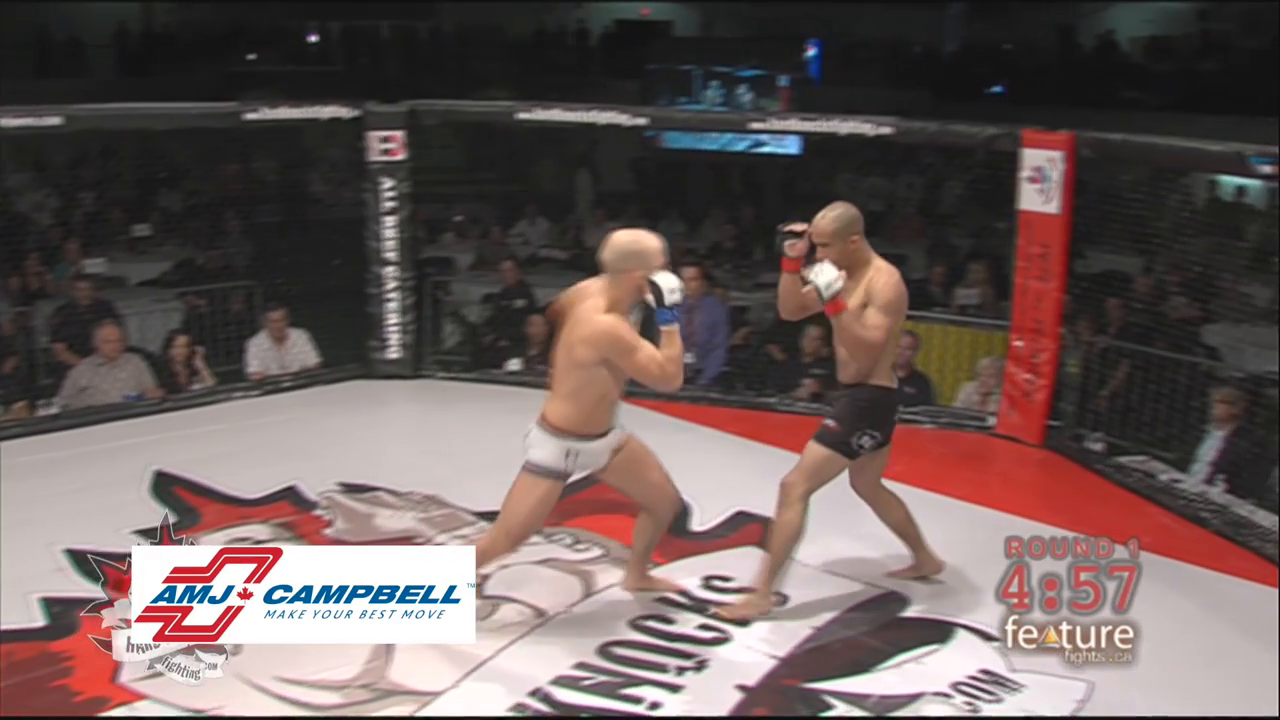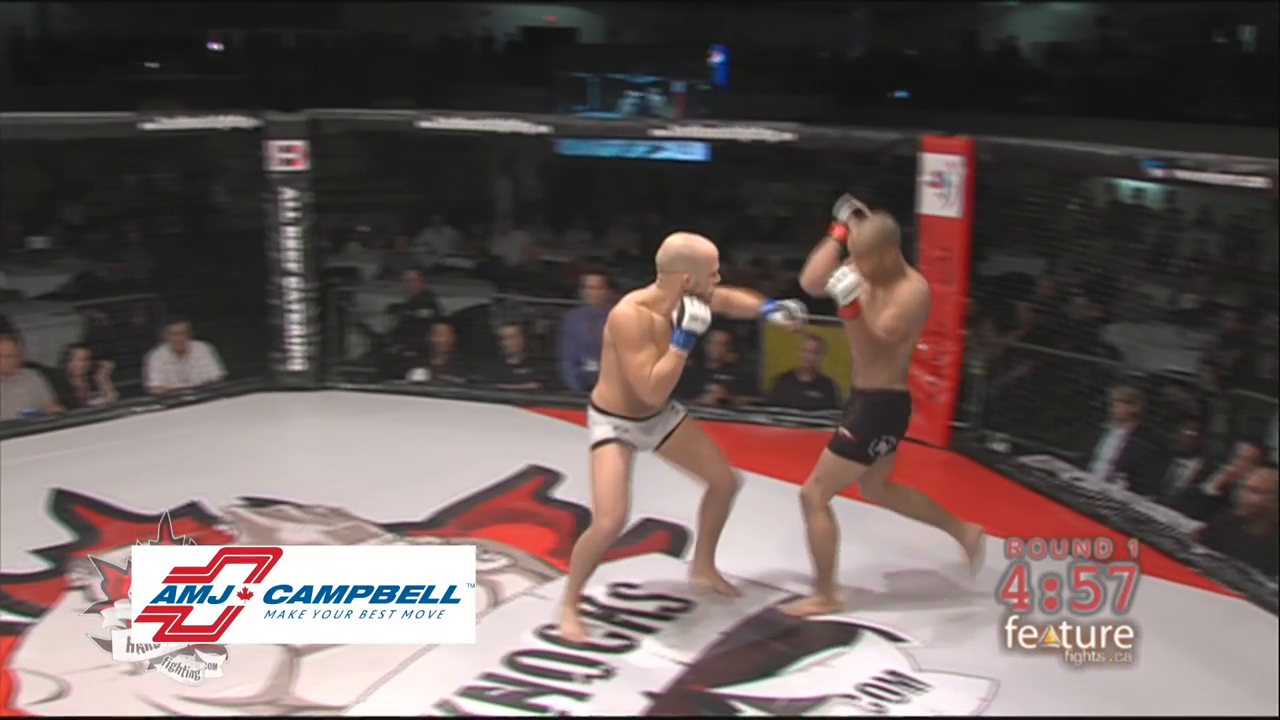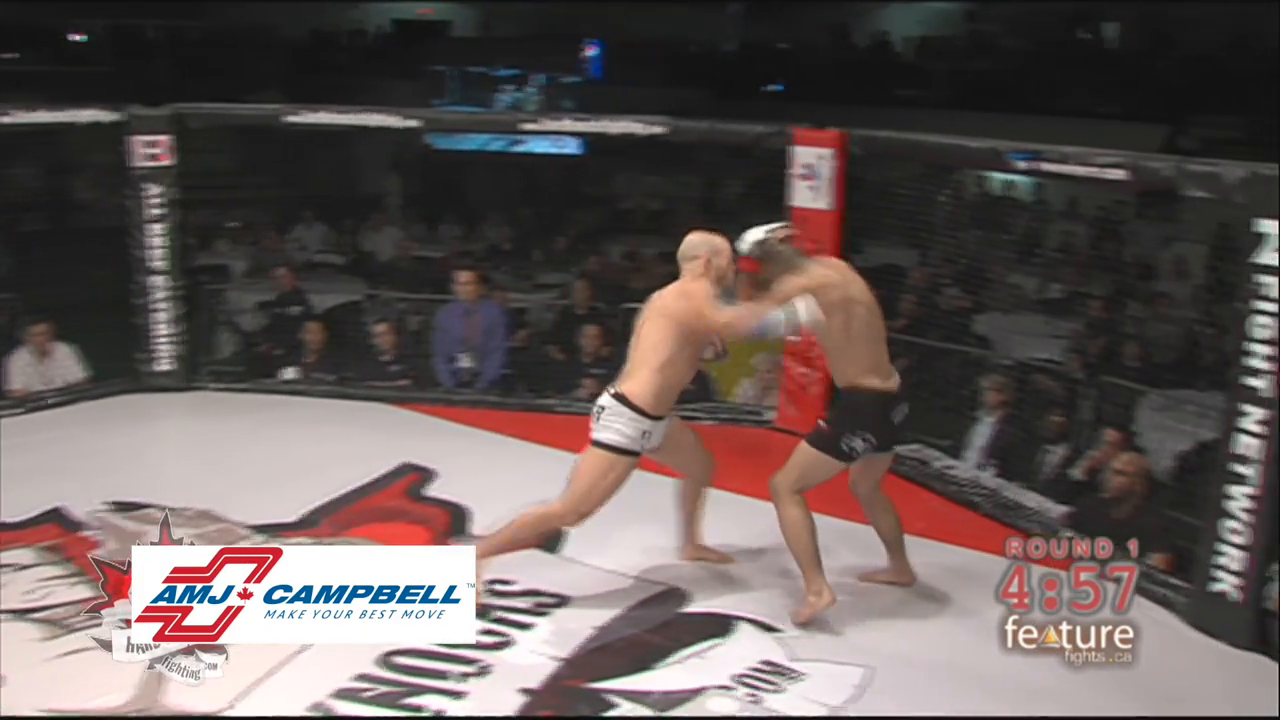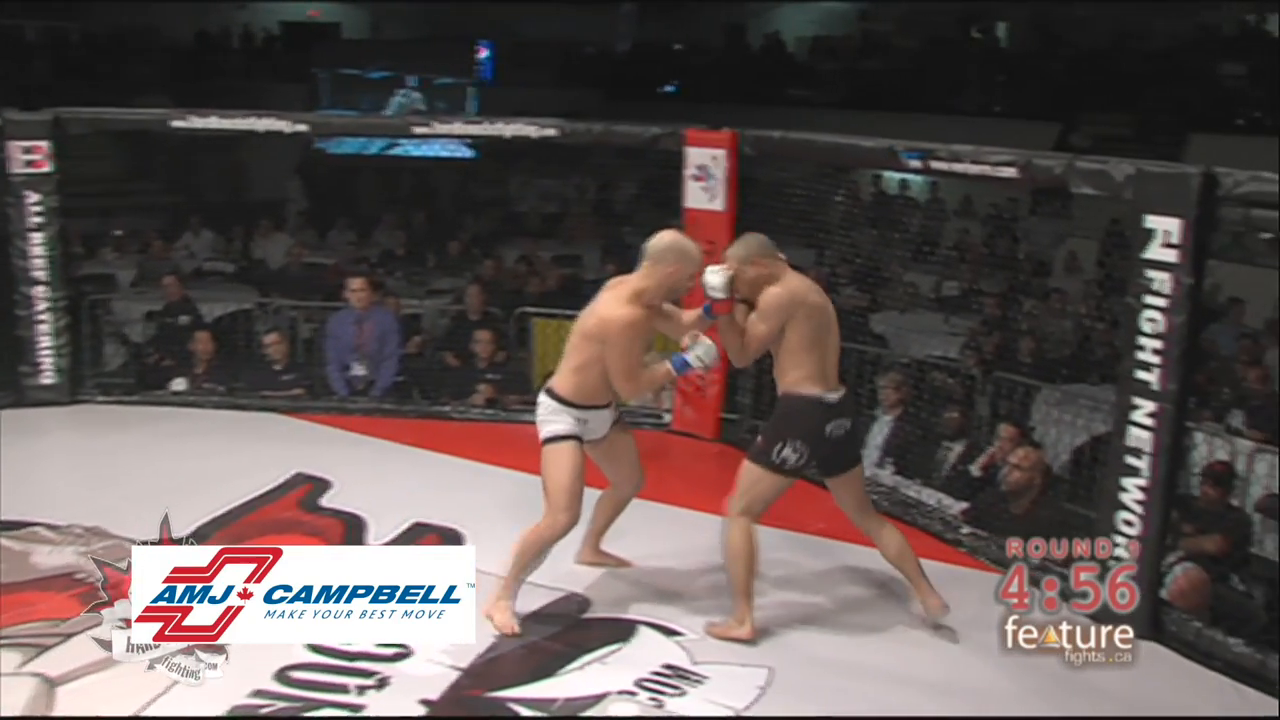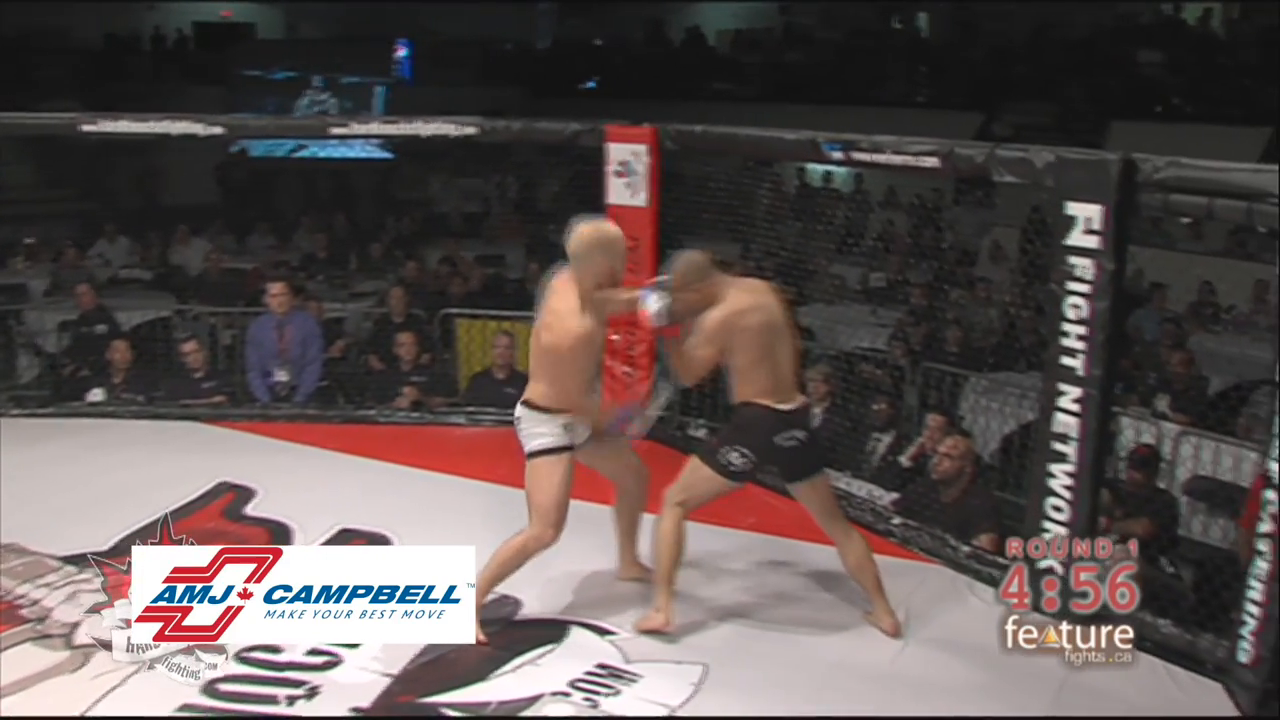
dt=1s
person 1, frame 1
left shoulder: (884, 283)
right shoulder: (842, 274)
left elbow: (866, 353)
right elbow: (790, 311)
left wrist: (834, 302)
right wrist: (792, 260)
left hip: (868, 400)
right hip: (863, 397)
left knee: (794, 487)
right knee: (868, 487)
left ankle: (762, 593)
right ankle: (925, 559)
person 1, frame 2
left shoulder: (912, 291)
right shoulder: (864, 273)
left elbow: (874, 350)
right elbow: (810, 283)
left wrist: (850, 307)
right wrist: (839, 232)
left hip: (880, 405)
right hip: (871, 400)
left knee: (814, 495)
right knee: (877, 488)
left ankle: (824, 596)
right ankle: (964, 533)
person 1, frame 3
left shoulder: (809, 283)
right shoulder: (830, 267)
left wrist: (749, 263)
right wrist: (771, 252)
left hip: (862, 405)
right hip: (888, 399)
left knee: (785, 488)
right knee: (866, 488)
left ankle: (817, 590)
right ankle: (900, 567)
person 1, frame 4
left shoulder: (778, 295)
right shoulder: (807, 289)
left elbow: (741, 356)
right elbow: (757, 334)
left wrist: (723, 304)
right wrist: (739, 301)
left hip: (800, 413)
right hip: (837, 411)
left knee: (739, 512)
right knee: (866, 516)
left ankle: (741, 620)
right ankle: (929, 597)
person 1, frame 5
left shoulder: (719, 317)
right shoulder: (763, 291)
left elbow: (687, 376)
left wrist: (667, 328)
left hip: (755, 424)
right hip: (795, 422)
left knee: (675, 502)
right knee: (836, 524)
left ankle: (661, 609)
right ankle: (884, 613)
person 2, frame 1
left shoulder: (592, 289)
right shoulder: (608, 329)
left elbow: (558, 309)
right elbow: (670, 379)
right wrist: (668, 314)
left hip: (604, 436)
right hip: (560, 444)
left knee: (666, 501)
right knee: (504, 539)
left ankle: (638, 574)
person 2, frame 2
left shoulder: (685, 299)
right shoulder: (629, 316)
left elbow: (725, 299)
right elbow: (652, 391)
left wrist: (769, 309)
right wrist: (685, 338)
left hip: (660, 417)
right hip: (613, 422)
left knee: (726, 481)
right knee: (610, 521)
left ankle: (703, 568)
right ankle: (569, 604)
person 2, frame 3
left shoulder: (665, 298)
right shoulder: (692, 291)
right elbow: (719, 321)
left wrist: (701, 350)
right wrist: (783, 315)
left hip: (649, 416)
right hip: (627, 419)
left knee: (701, 468)
right knee: (570, 510)
left ankle: (690, 545)
right ankle: (475, 555)
person 2, frame 4
left shoulder: (628, 286)
right shoulder: (624, 316)
left elbow: (682, 326)
right elbow: (631, 387)
left wrist: (718, 305)
right wrist: (683, 364)
left hip: (601, 410)
right hip: (564, 412)
left knee: (629, 483)
right knee: (562, 519)
left ankle: (591, 549)
right ankle: (503, 596)
person 2, frame 5
left shoulder: (566, 278)
right shoulder: (577, 328)
right elbow: (580, 403)
left wrist: (637, 299)
right wrist: (623, 417)
left hip: (574, 413)
right hip: (547, 423)
left knee: (635, 475)
right knee: (545, 530)
left ankle: (629, 563)
